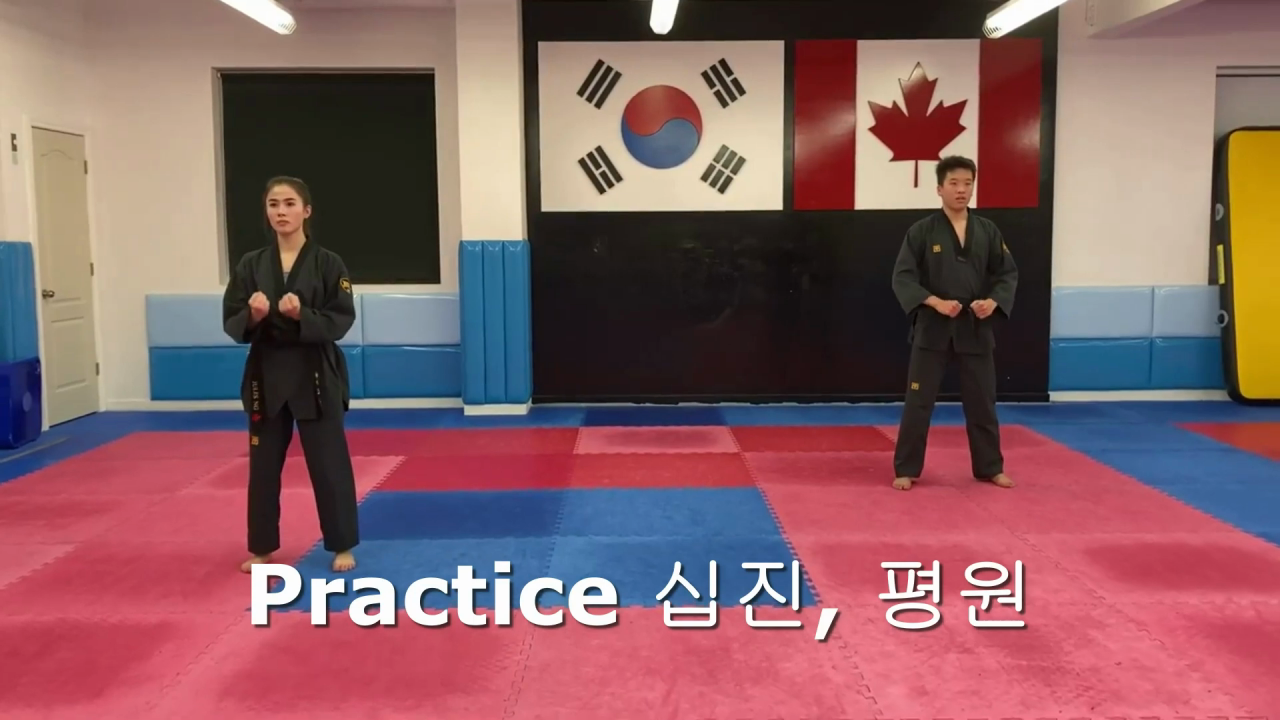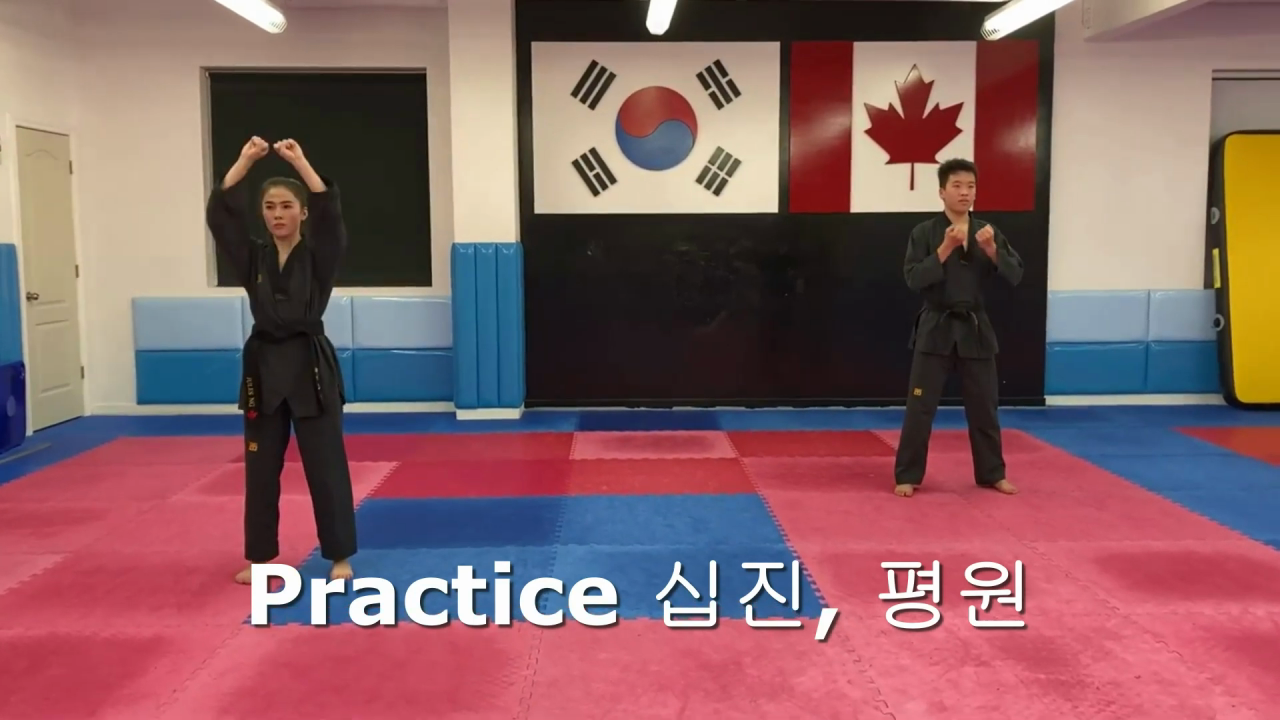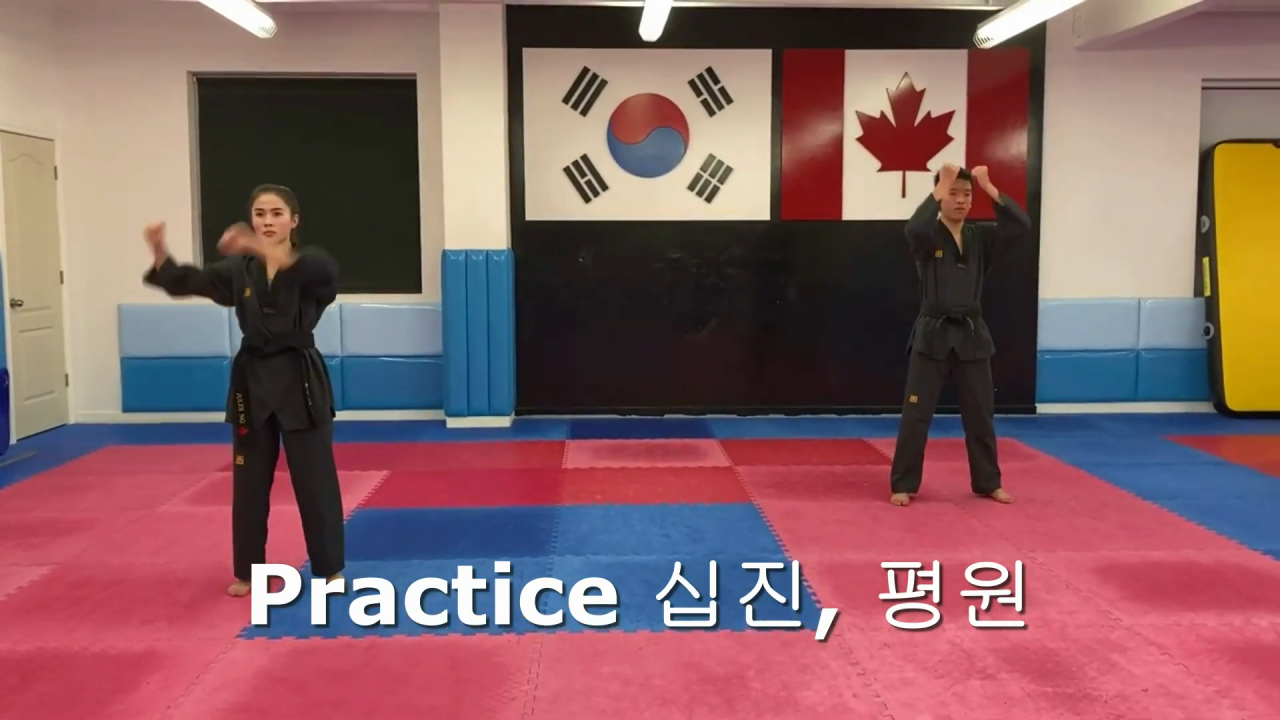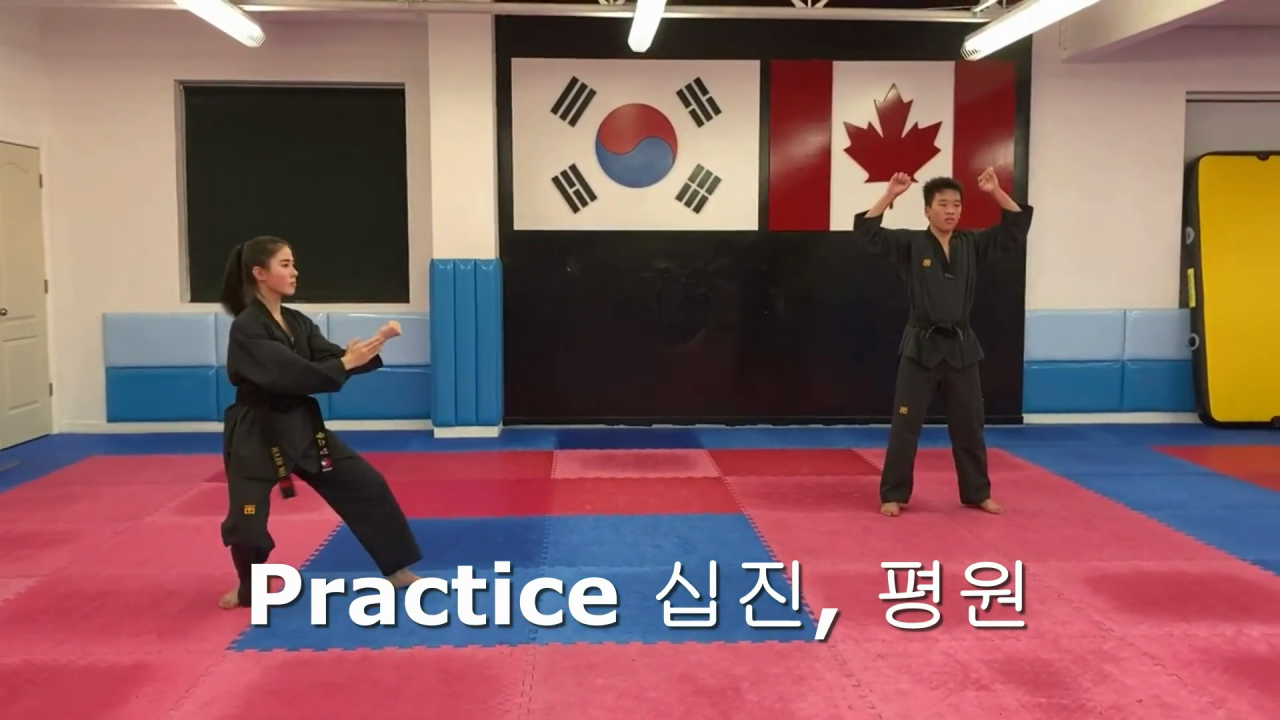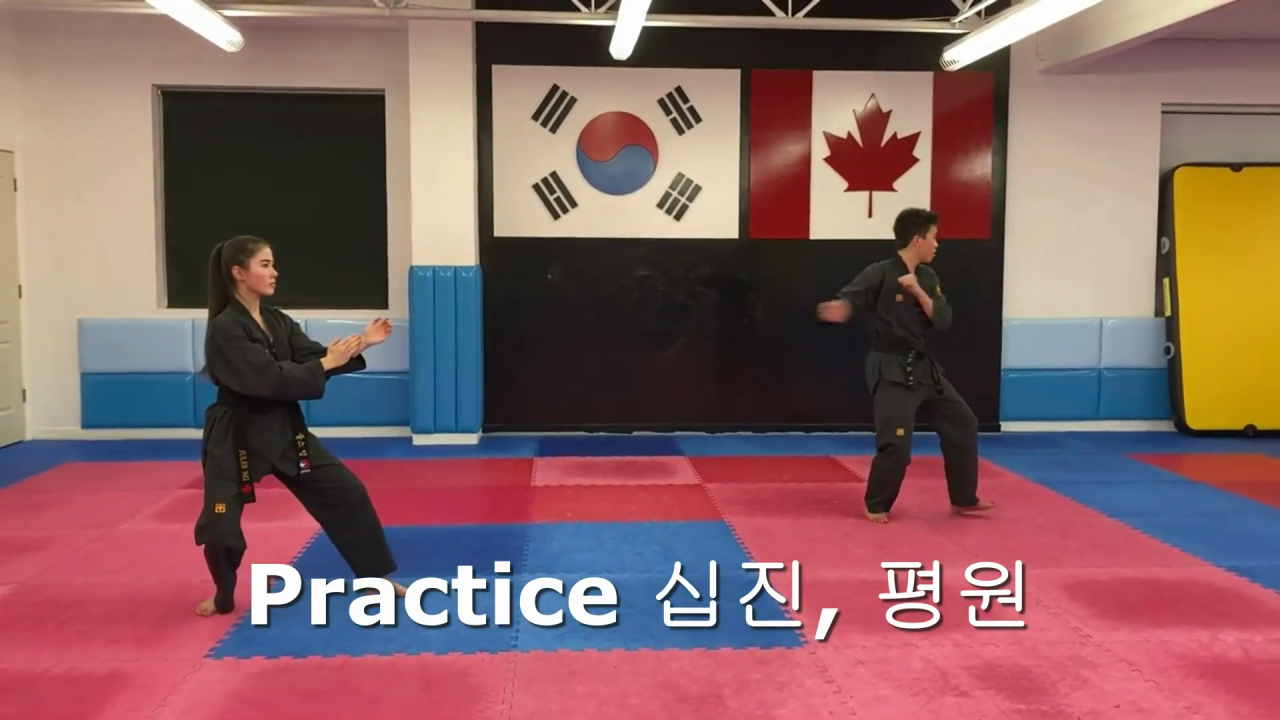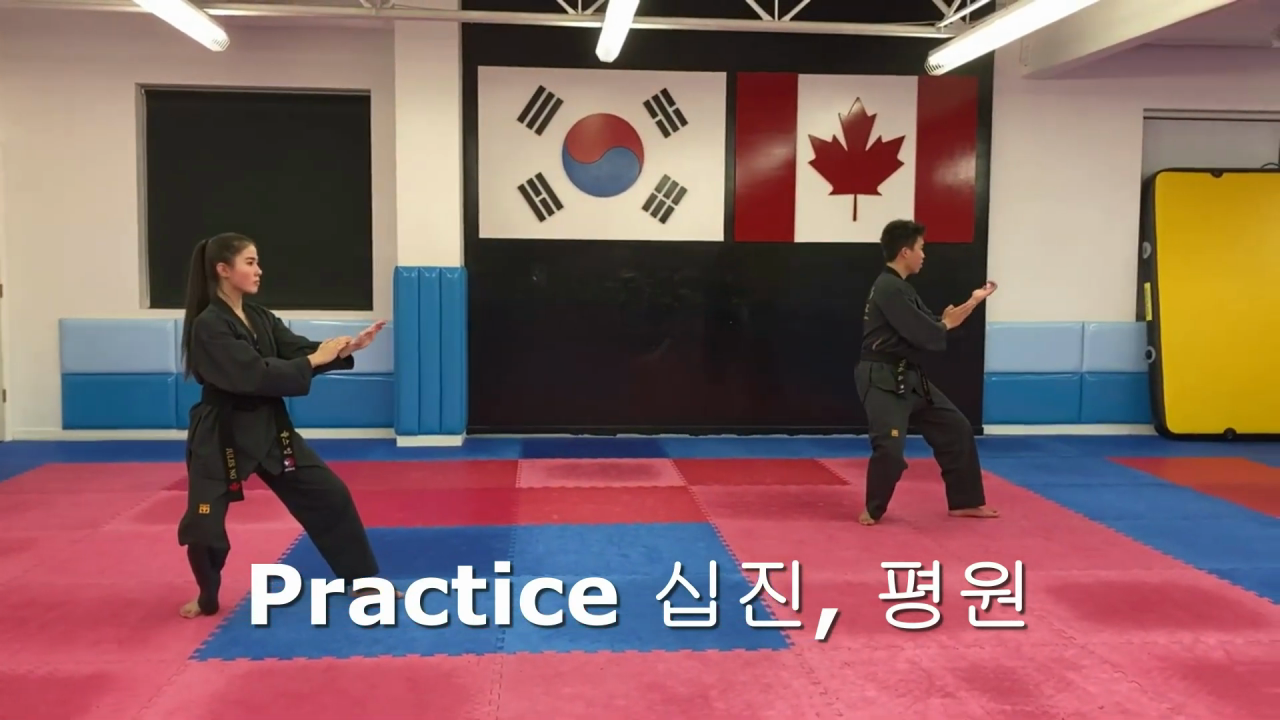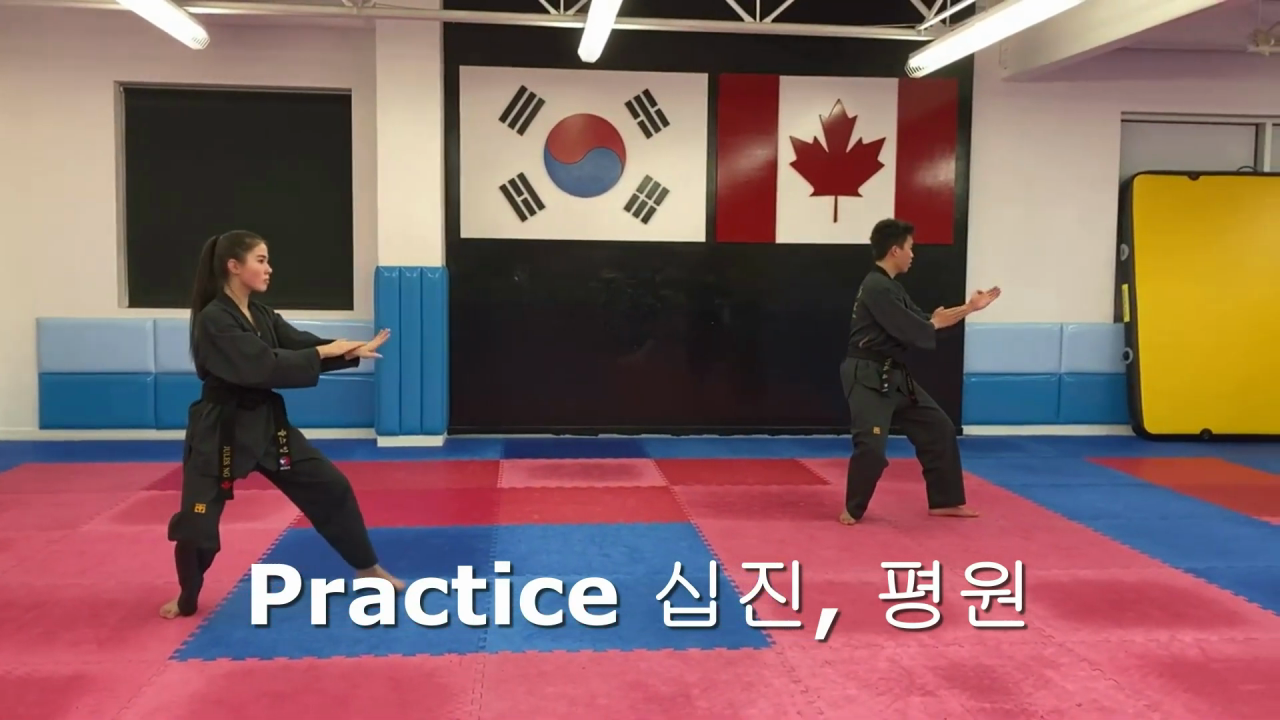
dt=0.7s
person 1, frame 1
left shoulder: (328, 263)
right shoulder: (251, 264)
left elbow: (341, 320)
right elbow: (232, 322)
left wrist: (303, 314)
right wrist: (252, 315)
left hip: (315, 370)
right hip: (267, 370)
left knee: (328, 462)
right knee: (264, 464)
left ankle: (342, 545)
right ankle: (261, 547)
person 1, frame 2
left shoulder: (320, 254)
right shoulder: (251, 257)
left elbow: (329, 214)
right elbow: (222, 216)
left wrist: (301, 163)
right wrist: (244, 163)
left hip: (311, 367)
right hip: (264, 368)
left knee: (326, 465)
right knee: (261, 468)
left ankle: (340, 555)
right ankle: (259, 555)
person 1, frame 3
left shoulder: (312, 265)
right shoulder: (238, 267)
left elbow: (317, 271)
right elbow: (186, 281)
left wrist: (261, 248)
right wrist: (159, 252)
left hip: (300, 378)
right hip: (252, 378)
left knee: (314, 479)
right knee: (250, 482)
left ankle: (330, 571)
right ankle: (248, 571)
person 1, frame 4
left shoulder: (298, 322)
right shoulder: (246, 328)
left elbow: (333, 361)
right elbow: (295, 374)
left wrist: (374, 342)
right wrist: (346, 362)
left hip: (302, 426)
right hip: (256, 434)
left knee: (368, 487)
right knee: (247, 526)
left ankle: (397, 570)
right ankle: (249, 587)
person 1, frame 5
left shoulder: (279, 321)
right shoulder: (225, 329)
left elbow: (314, 359)
right elbow: (269, 379)
left wrist: (359, 344)
right wrist: (327, 363)
left hip: (284, 429)
right hip: (237, 435)
left knee: (347, 493)
right knee: (220, 524)
left ankle: (376, 577)
right ankle: (224, 595)
person 1, frame 6
left shoulder: (261, 318)
right shoulder: (208, 326)
left elbow: (299, 353)
right elbow: (254, 375)
left wrist: (346, 348)
right wrist: (314, 359)
left hip: (269, 427)
right hip: (221, 434)
left knee: (329, 494)
right knee: (204, 523)
left ankle: (361, 579)
right ankle: (207, 597)
person 1, frame 7
left shoulder: (262, 315)
right shoulder: (215, 319)
left elbow: (303, 346)
right elbow: (261, 368)
left wrist: (348, 349)
right wrist: (323, 353)
left hip: (266, 423)
right hip: (221, 429)
left knee: (330, 487)
right knee: (197, 519)
left ankle: (369, 570)
right ankle: (186, 598)
person 2, frame 1
left shoulder: (987, 231)
right shoulder: (922, 231)
left elbow: (1008, 273)
right elbow: (902, 277)
left wrist: (994, 301)
right wrist: (935, 301)
left hip: (976, 325)
right hip: (933, 325)
left knee: (982, 401)
right knee: (919, 401)
left ankle: (990, 467)
right ankle: (906, 470)
person 2, frame 2
left shoulder: (988, 232)
right shoulder: (924, 233)
left elbow: (1015, 274)
right elbow: (913, 279)
left wrist: (992, 251)
right wrist: (945, 249)
left hip: (976, 327)
right hip: (936, 328)
left knee: (984, 406)
right knee: (920, 406)
left ankle: (992, 474)
right ankle: (908, 476)
person 2, frame 3
left shoulder: (981, 237)
right shoulder: (926, 236)
left elbow: (1019, 224)
right elbow: (915, 227)
left wrist: (991, 189)
right wrist: (940, 189)
left hip: (971, 335)
right hip: (932, 334)
left knee: (980, 415)
right knee: (915, 414)
left ankle: (988, 483)
right ankle: (903, 485)
person 2, frame 4
left shoulder: (972, 244)
right shoulder: (909, 243)
left elbow: (1016, 230)
right elbow: (865, 235)
left wrist: (997, 193)
right wrist: (889, 195)
left hip: (960, 345)
right hip: (921, 345)
left knee: (969, 423)
right knee: (906, 423)
left ankle: (978, 493)
right ankle: (893, 495)
person 2, frame 5
left shoulder: (926, 275)
right shoulder: (880, 273)
left elbow: (942, 320)
right elbow: (850, 297)
left wrist: (919, 293)
right wrist: (838, 310)
left hip: (924, 366)
right hip: (892, 369)
left knee: (963, 426)
right knee: (897, 442)
left ankle: (964, 499)
right ankle: (877, 505)
person 2, frame 6
left shoulder: (900, 287)
right shoulder: (889, 289)
left elbow: (930, 326)
right elbow: (926, 335)
left wrist: (974, 301)
right wrist: (947, 323)
left hip: (909, 378)
right hip: (883, 379)
left knee: (956, 430)
right knee: (890, 448)
left ankle: (965, 502)
right ankle: (873, 509)
person 2, frame 7
left shoulder: (890, 287)
right shoulder: (877, 288)
left elbow: (920, 321)
right elbow: (914, 331)
left wrist: (970, 307)
right wrist: (935, 323)
left hip: (893, 375)
right hip: (868, 377)
left knee: (939, 429)
right knee: (872, 445)
left ankle: (945, 501)
right ankle: (853, 509)
